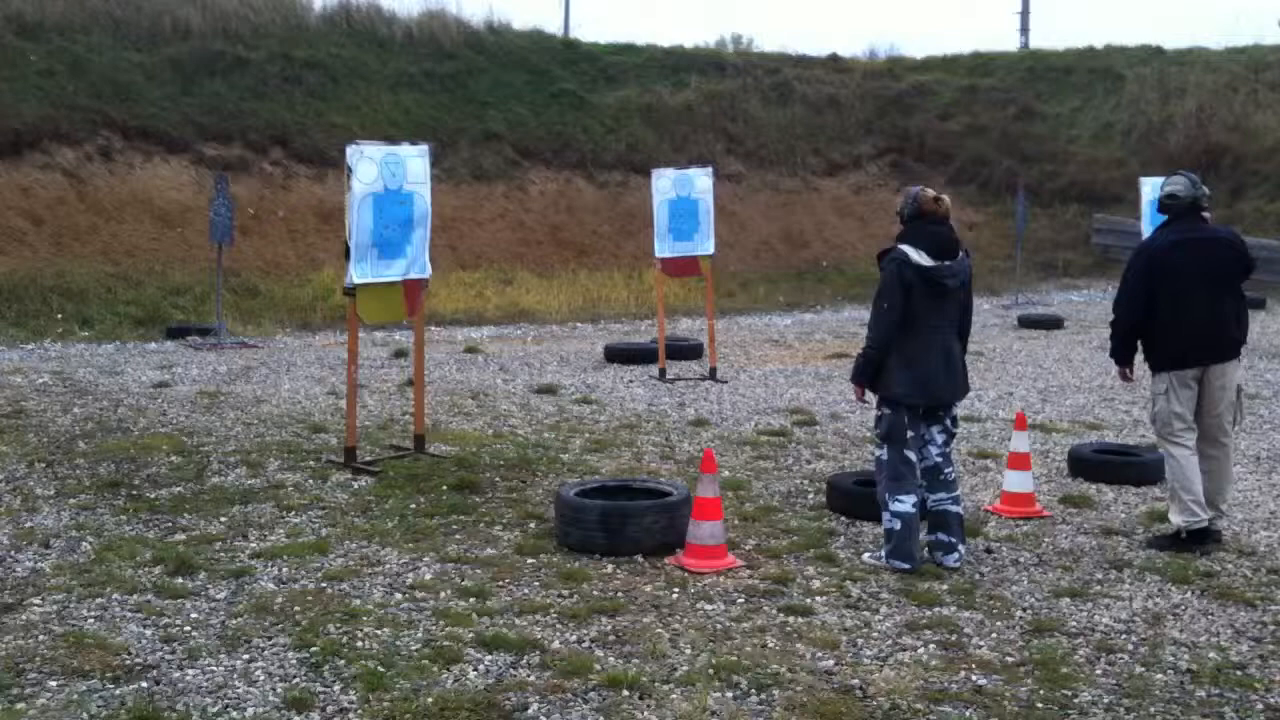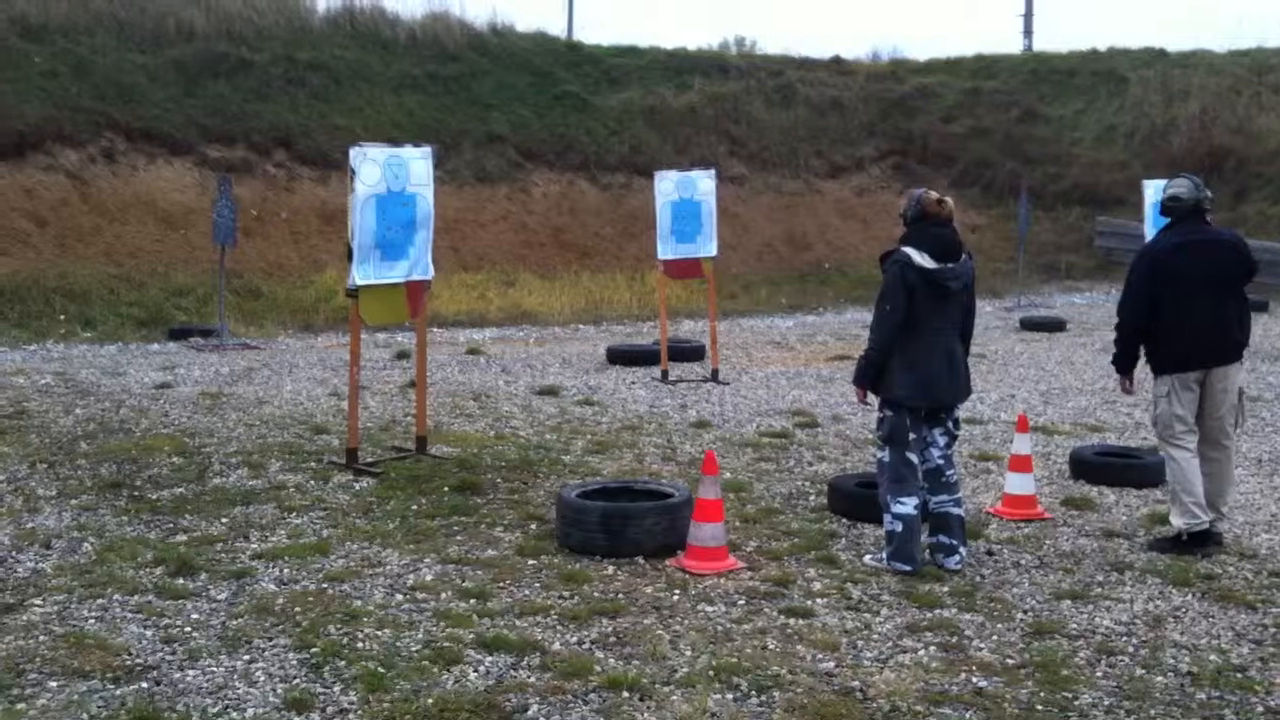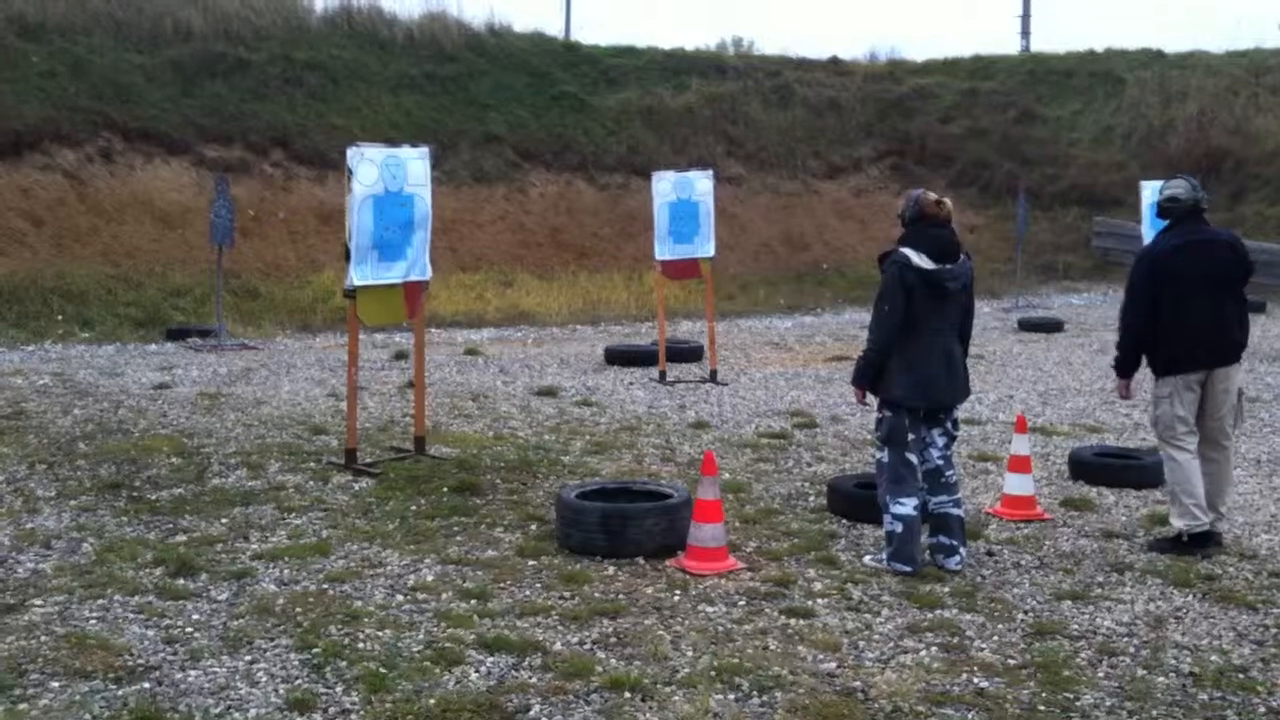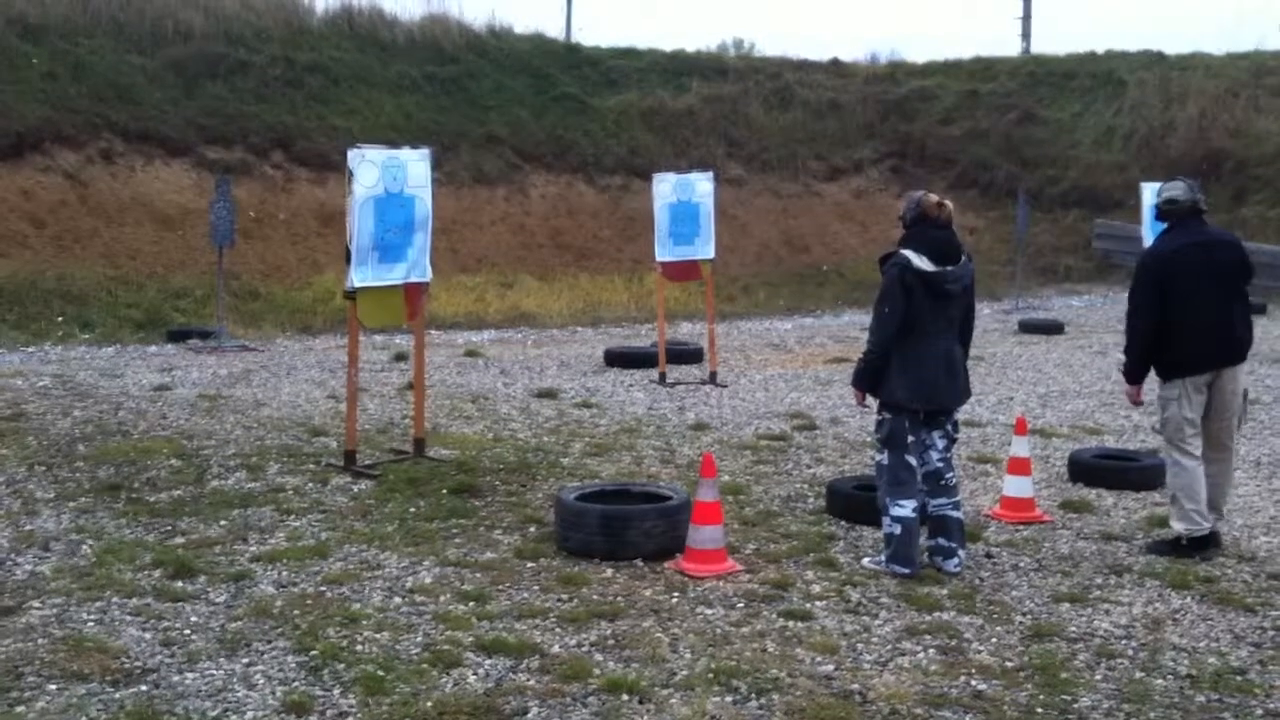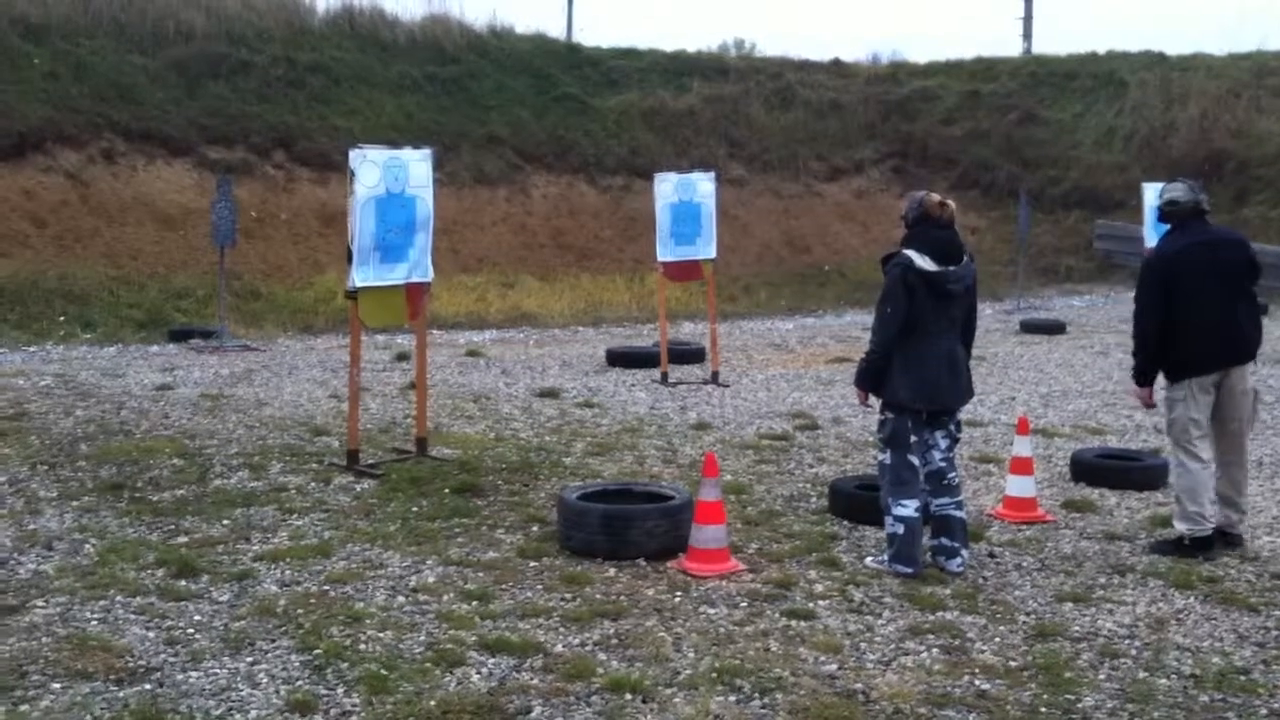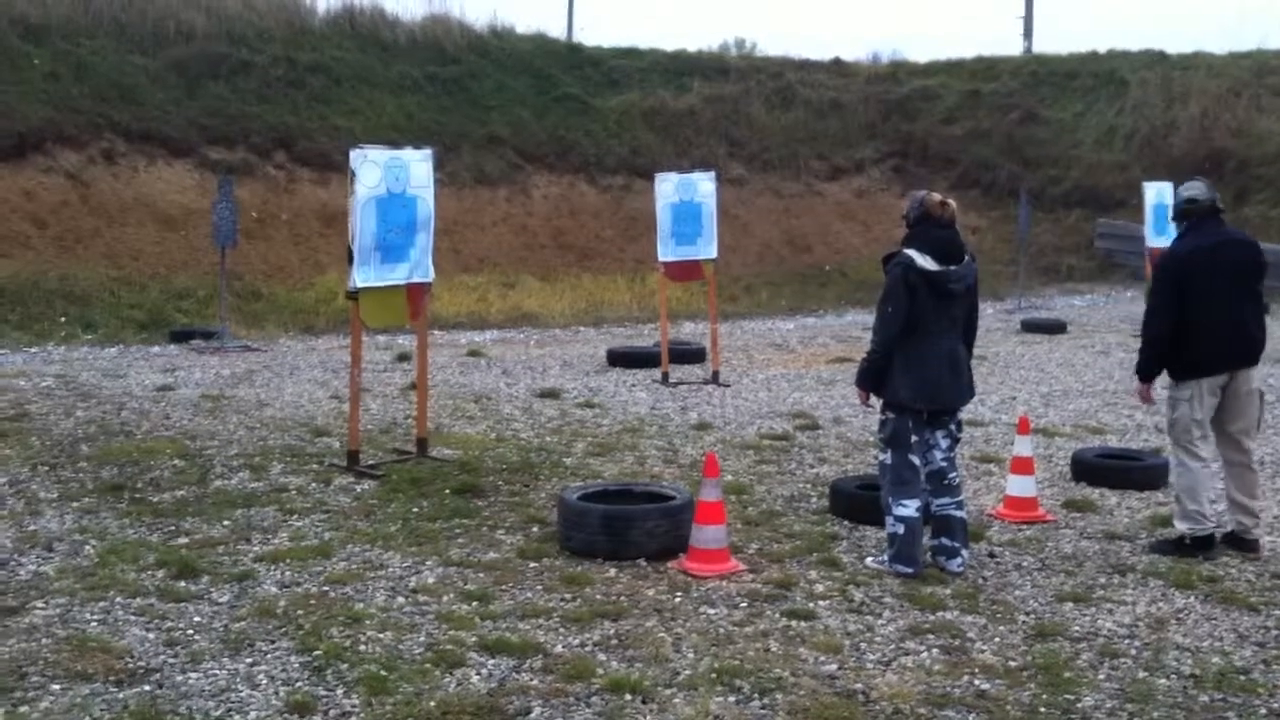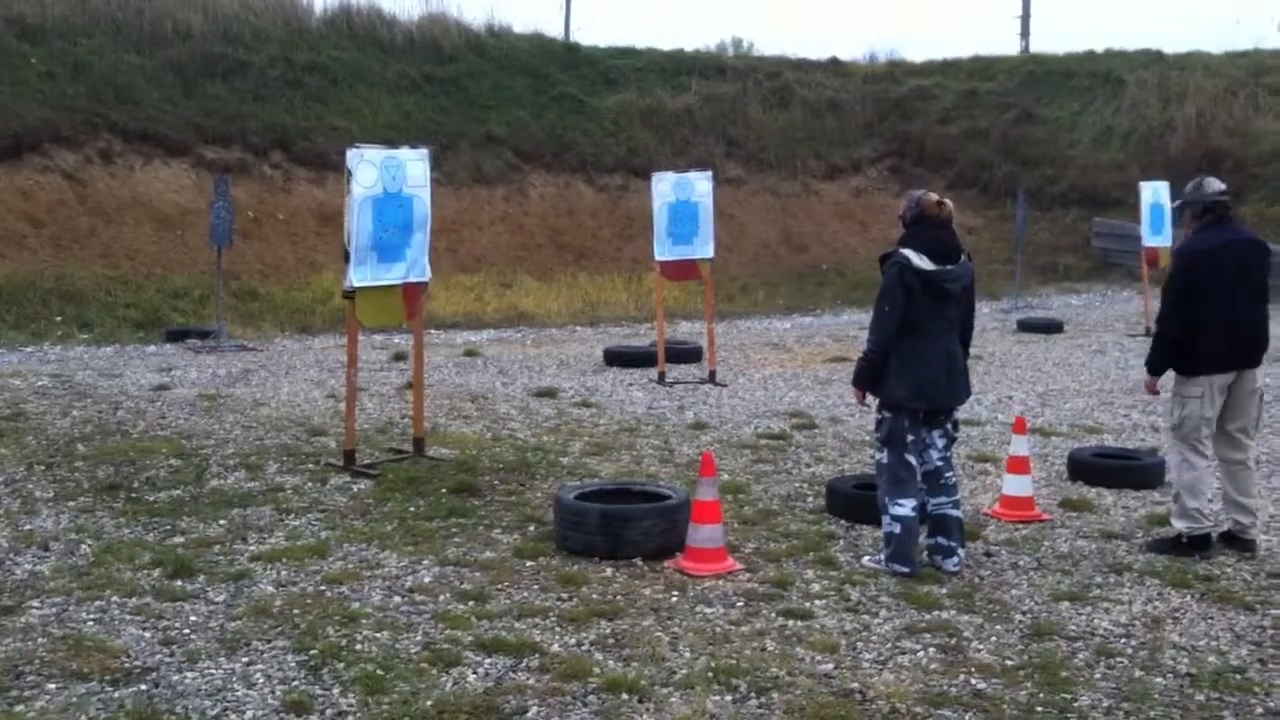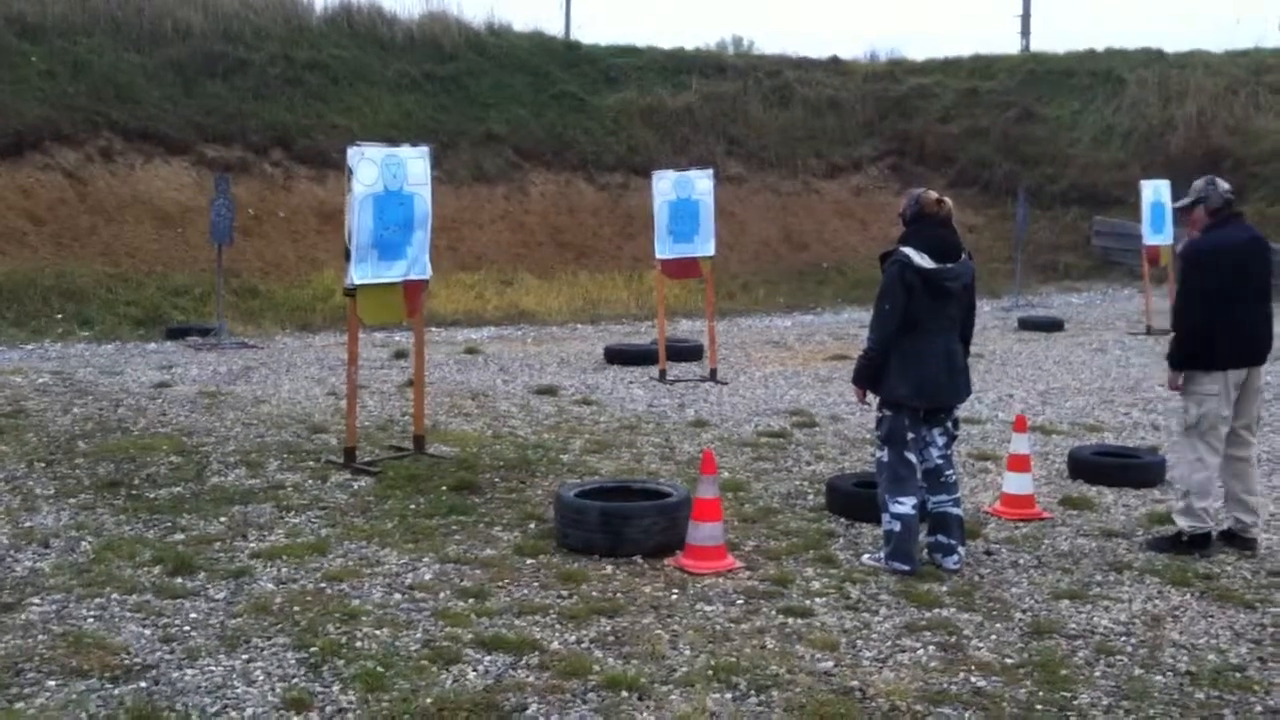
dt=0.2s
person 1, frame 1
left shoulder: (901, 261)
right shoulder: (959, 261)
left elbow: (882, 327)
right elbow: (963, 325)
left wrist: (863, 374)
left hip: (902, 378)
right hip: (946, 376)
left knee: (897, 463)
right knee: (939, 459)
left ankle: (900, 552)
right ankle: (949, 547)
person 1, frame 2
left shoulder: (904, 264)
right shoulder: (962, 263)
left elbow: (885, 329)
right elbow: (966, 327)
left wrist: (865, 375)
left hip: (905, 380)
right hip: (947, 378)
left knee: (899, 466)
right knee: (940, 462)
left ankle: (901, 554)
right ankle: (950, 550)
person 1, frame 3
left shoulder: (902, 265)
right shoulder: (960, 264)
left elbow: (883, 330)
right elbow: (964, 328)
left wrist: (863, 378)
left hip: (903, 381)
right hip: (946, 379)
left knee: (899, 466)
right knee: (940, 463)
left ankle: (901, 555)
right ankle: (950, 550)
person 1, frame 4
left shoulder: (902, 266)
right shoulder: (962, 266)
left elbow: (883, 331)
right elbow: (965, 329)
left wrist: (864, 378)
left hip: (903, 383)
right hip: (947, 380)
left knee: (898, 468)
right knee: (939, 465)
left ankle: (900, 557)
right ankle: (949, 552)
person 1, frame 5
left shoulder: (905, 266)
right shoulder: (964, 266)
left elbow: (886, 331)
right elbow: (967, 329)
left wrist: (866, 377)
left hip: (906, 382)
right hip: (949, 380)
left knee: (901, 467)
right knee: (942, 464)
left ankle: (903, 556)
right ankle: (952, 552)
person 1, frame 6
left shoulder: (906, 266)
right shoulder: (965, 265)
left elbow: (887, 331)
right elbow: (969, 329)
left wrist: (867, 377)
left hip: (907, 382)
right hip: (950, 380)
left knee: (901, 466)
right knee: (943, 464)
left ankle: (903, 556)
right ankle: (952, 551)
person 1, frame 7
left shoulder: (903, 266)
right shoulder: (961, 265)
left elbow: (884, 330)
right elbow: (965, 329)
left wrist: (864, 377)
left hip: (903, 382)
right hip: (947, 380)
left knee: (898, 465)
right knee: (939, 463)
left ankle: (899, 556)
right ankle: (948, 551)
person 1, frame 8
left shoulder: (903, 264)
right shoulder: (962, 263)
left elbow: (884, 328)
right elbow: (966, 326)
left wrist: (864, 375)
left hip: (904, 380)
right hip: (947, 377)
left knee: (898, 463)
right knee: (940, 461)
left ankle: (900, 553)
right ankle: (948, 548)
person 2, frame 1
left shoulder: (1151, 249)
right shoulder: (1228, 241)
left elbow: (1128, 309)
right elbow: (1246, 270)
left wrist: (1122, 354)
left hip: (1173, 358)
right hip: (1223, 355)
left knee: (1178, 440)
right knee: (1218, 439)
left ankle: (1193, 526)
right ankle: (1212, 521)
person 2, frame 2
left shoulder: (1155, 252)
right shoulder: (1231, 244)
left elbow: (1132, 313)
right elbow: (1248, 275)
left wrist: (1124, 363)
left hip: (1175, 361)
right hip: (1225, 357)
left knee: (1179, 442)
right knee: (1219, 443)
left ankle: (1193, 529)
right ankle: (1213, 524)
person 2, frame 3
left shoulder: (1155, 254)
right shoulder: (1230, 244)
left elbow: (1136, 317)
right elbow: (1244, 280)
left wrist: (1125, 369)
left hip: (1176, 362)
right hip: (1225, 358)
left knee: (1179, 444)
right knee: (1218, 443)
left ankle: (1193, 531)
right ankle: (1211, 524)
person 2, frame 4
left shoulder: (1156, 258)
right shoulder: (1230, 244)
left elbow: (1141, 322)
right elbow: (1244, 284)
left wrist: (1134, 375)
left hip: (1183, 364)
right hip: (1229, 359)
left knee: (1183, 448)
right knee: (1221, 445)
left ankle: (1193, 534)
right ankle: (1210, 523)
person 2, frame 5
left shoulder: (1161, 258)
right shoulder: (1235, 243)
left elbow: (1148, 323)
right elbow: (1251, 284)
left wrist: (1143, 377)
left hip: (1189, 365)
right hip: (1237, 358)
left knee: (1190, 448)
right knee: (1234, 445)
left ankle: (1197, 534)
right ankle: (1231, 524)
person 2, frame 6
left shoulder: (1177, 256)
right shoulder: (1248, 246)
left elbow: (1159, 320)
left wrist: (1146, 373)
left hip: (1195, 365)
right hip: (1243, 360)
left knee: (1189, 448)
right knee: (1241, 448)
left ankle: (1197, 534)
right ankle: (1247, 531)
person 2, frame 7
left shoulder: (1193, 251)
right shoulder: (1255, 246)
left elbow: (1173, 315)
left wrist: (1155, 366)
left hip: (1202, 363)
right hip: (1246, 359)
left knee: (1190, 447)
right knee: (1239, 446)
left ankle: (1193, 533)
right ankle: (1244, 531)
person 2, frame 8
left shoulder: (1206, 248)
right shoulder: (1256, 242)
left elbow: (1193, 312)
left wrist: (1177, 363)
left hip: (1214, 361)
right hip: (1251, 356)
left knee: (1200, 444)
right knee: (1241, 443)
left ankle: (1194, 530)
right ankle: (1245, 529)
